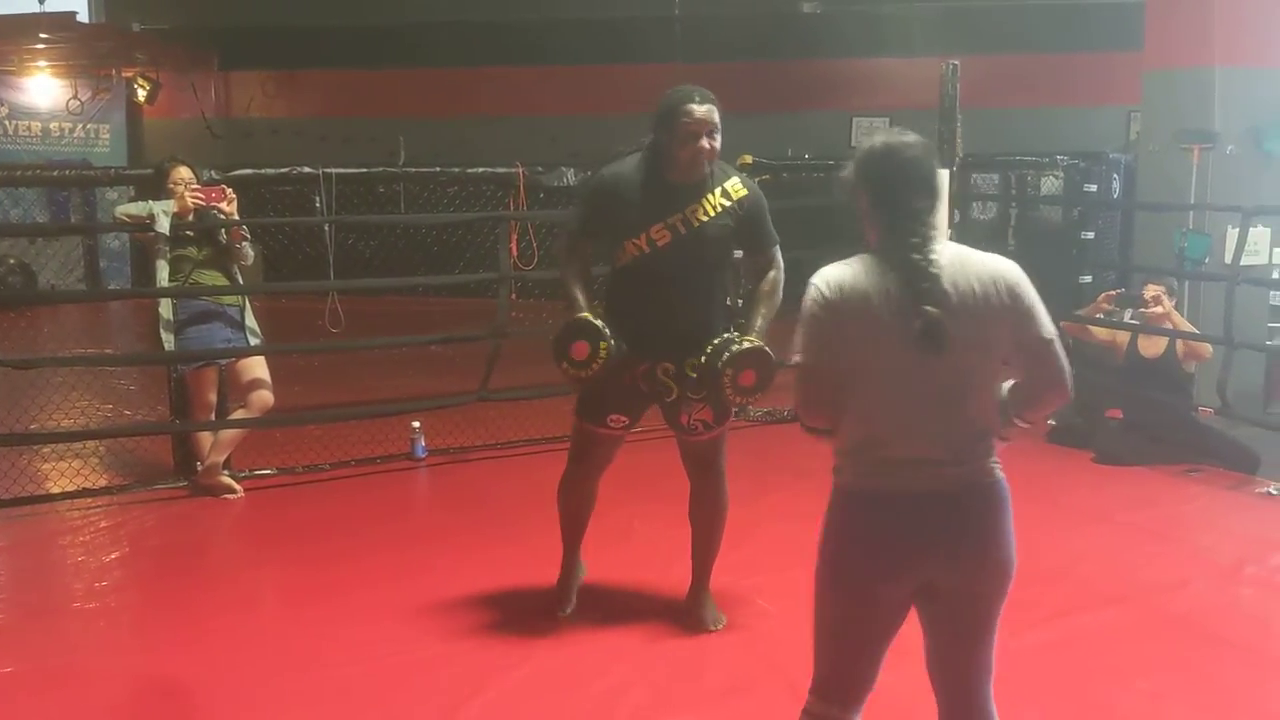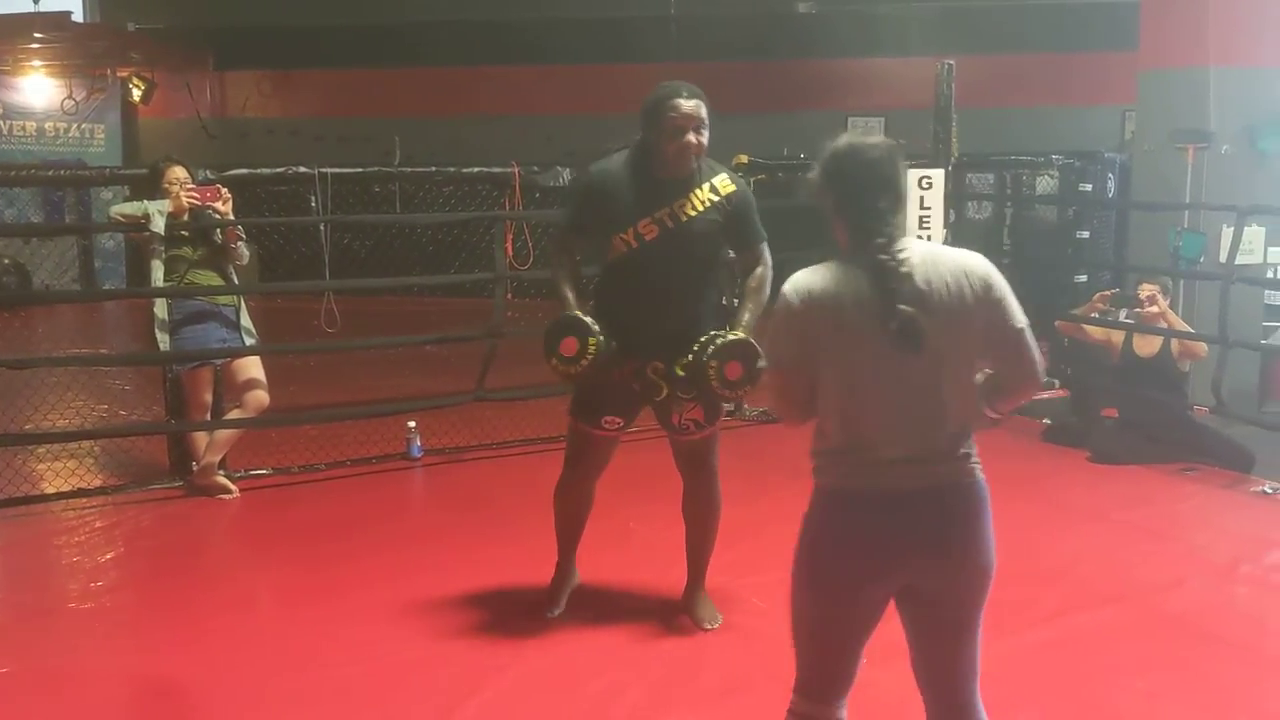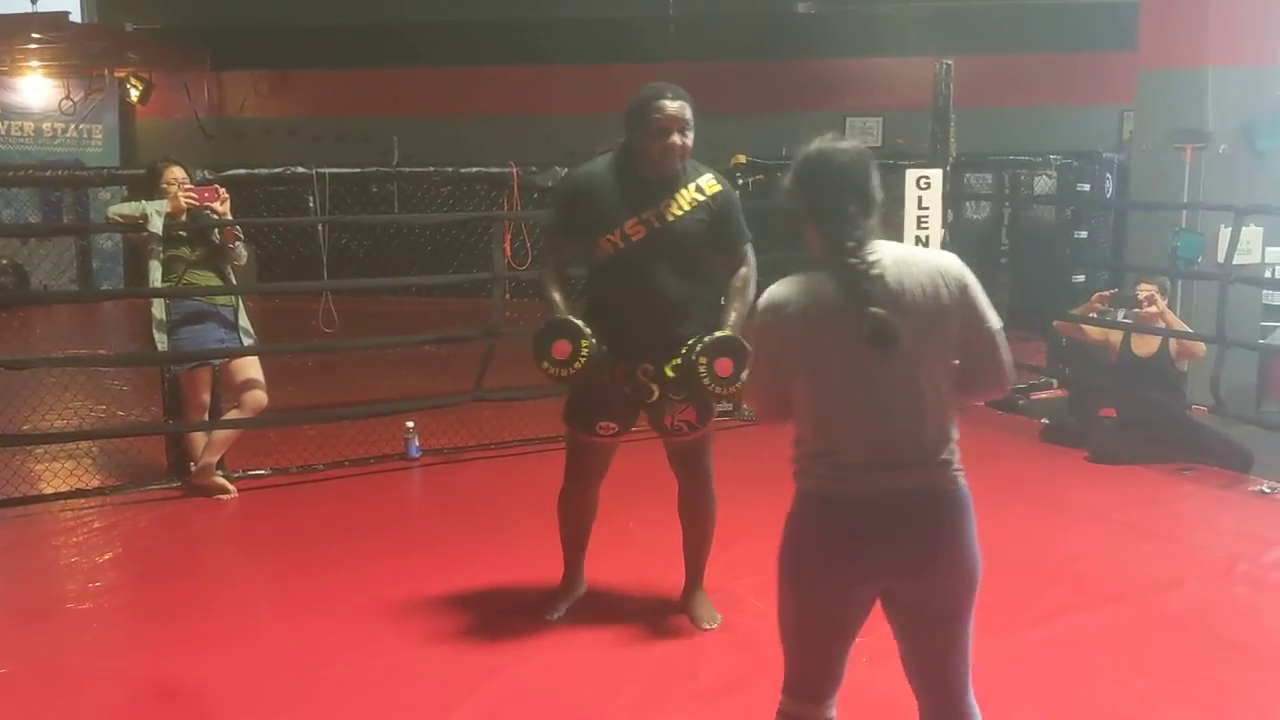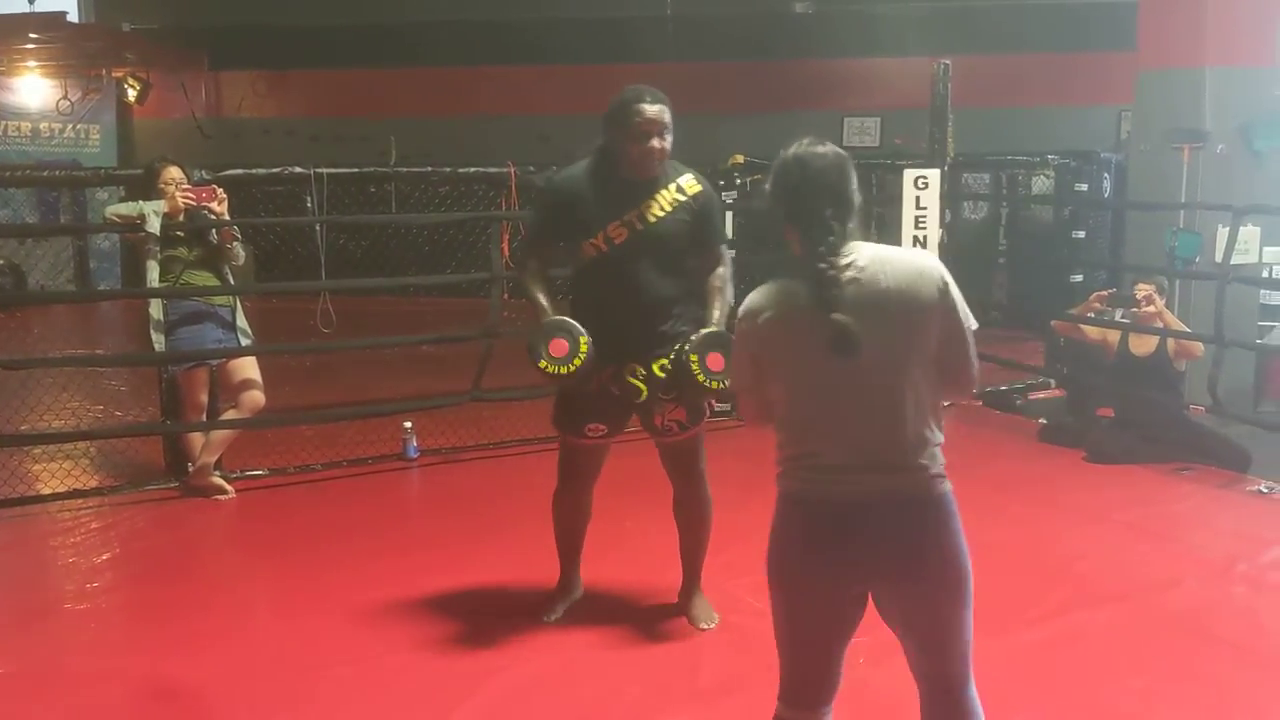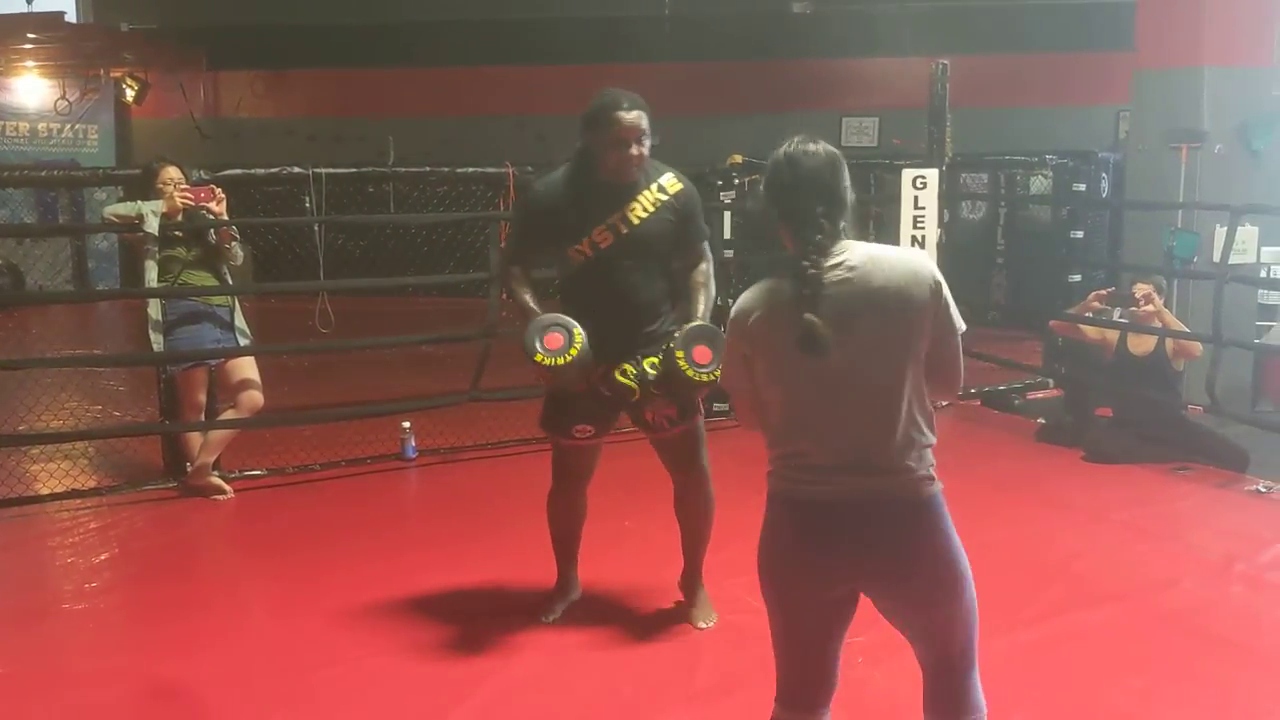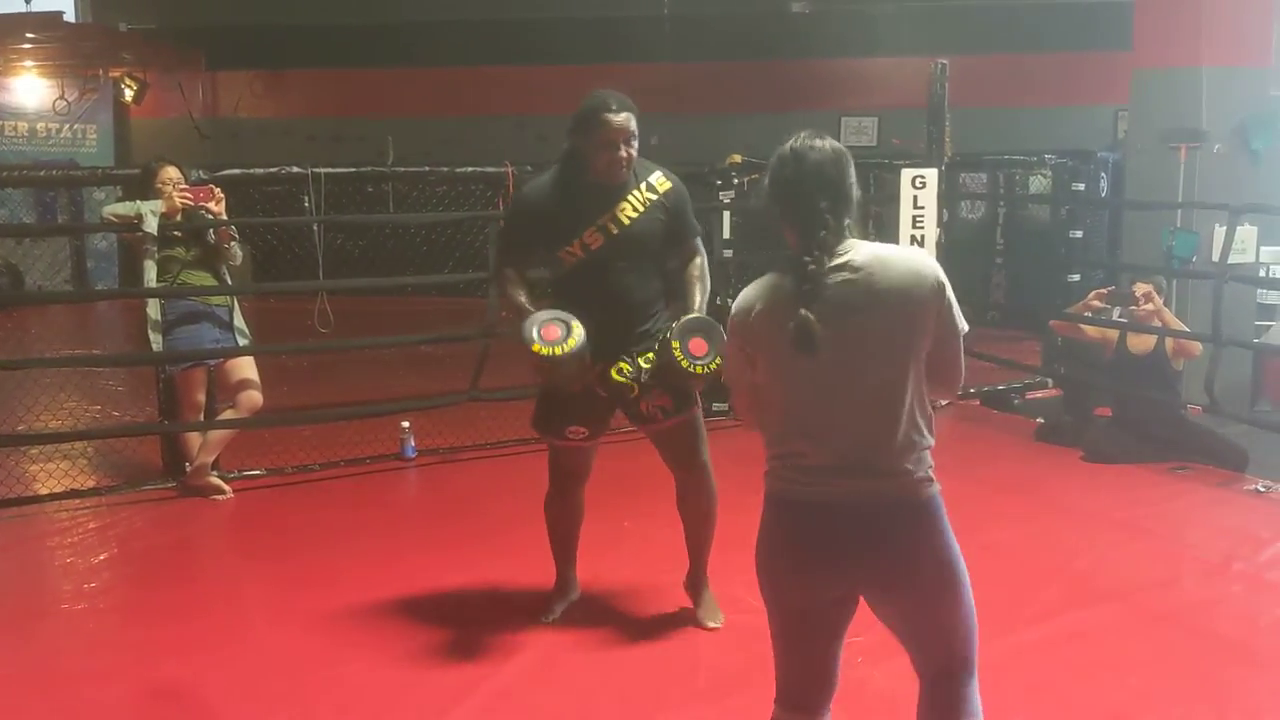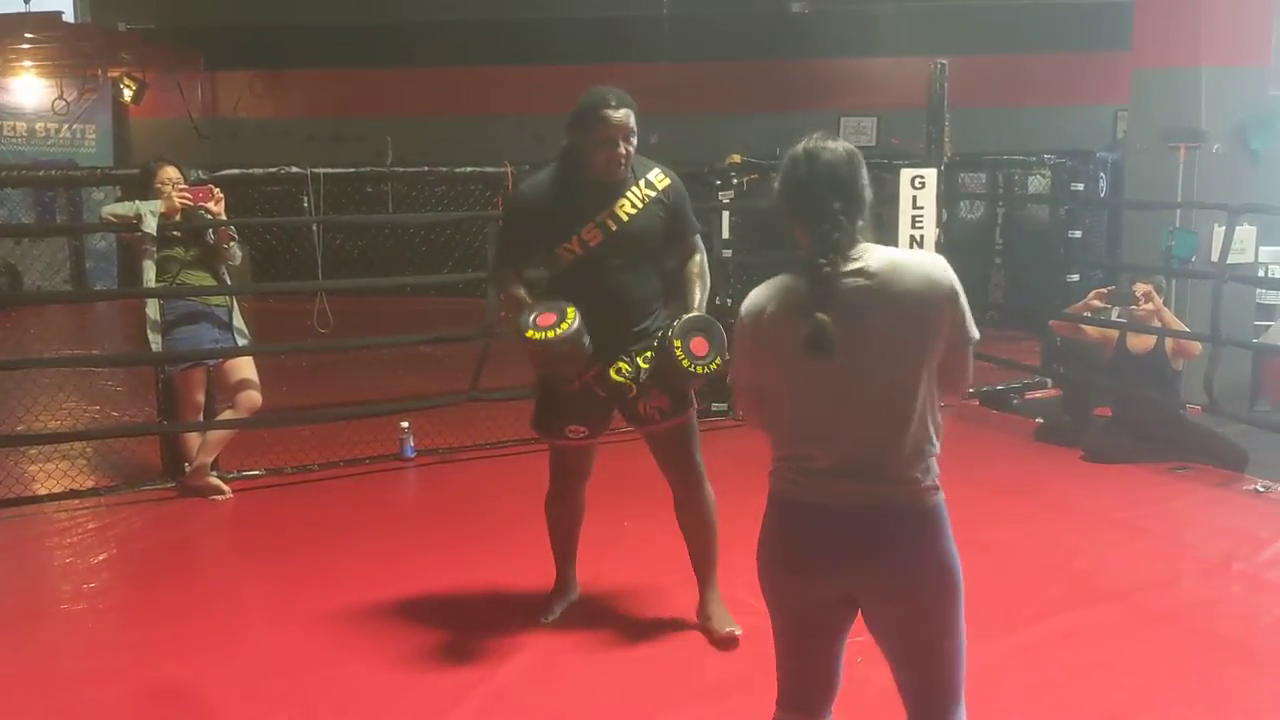
dt=0.1s
person 1, frame 1
left shoulder: (835, 288)
right shoulder: (999, 277)
left elbow: (815, 410)
right elbow: (1052, 387)
left hip: (871, 517)
right hip: (972, 514)
person 1, frame 2
left shoulder: (808, 293)
right shoulder: (972, 272)
left elbow: (791, 407)
right elbow: (1024, 377)
left hip: (850, 517)
right hip: (952, 511)
person 1, frame 3
left shoulder: (782, 304)
right shoulder: (945, 273)
left elbow: (769, 408)
right elbow: (993, 377)
left hip: (830, 522)
right hip: (934, 515)
person 1, frame 4
left shoulder: (760, 311)
right shoulder: (924, 273)
left elbow: (757, 413)
right elbow: (960, 380)
left hip: (813, 525)
right hip: (916, 516)
person 1, frame 5
left shoulder: (752, 311)
right shoulder: (917, 273)
left elbow: (752, 415)
right elbow: (947, 382)
left hip: (802, 525)
right hip: (906, 517)
right knee: (953, 669)
person 1, frame 6
left shoulder: (752, 307)
right shoulder: (919, 274)
left elbow: (752, 411)
right elbow: (948, 382)
left hip: (798, 525)
right hip: (904, 519)
person 1, frame 7
left shoulder: (762, 307)
right shoulder: (932, 277)
left elbow: (757, 412)
right elbow: (954, 385)
left hip: (800, 527)
right hip: (907, 525)
person 2, frame 1
left shoulder: (740, 193)
right shoulder: (615, 184)
left elbow: (769, 268)
right elbow: (577, 250)
left wrist: (753, 335)
right wrist: (581, 310)
left hip: (699, 356)
right hip: (623, 350)
left knee: (708, 473)
right knee: (583, 464)
left ankle: (700, 590)
right ankle: (570, 567)
person 2, frame 2
left shoulder: (728, 190)
right shoulder: (604, 181)
left elbow: (758, 264)
right elbow: (569, 249)
left wrist: (741, 331)
right wrist: (571, 307)
left hip: (691, 355)
right hip: (615, 351)
left knee: (701, 472)
right knee: (581, 466)
left ankle: (696, 588)
right ankle: (565, 571)
person 2, frame 3
left shoulder: (713, 191)
right shoulder: (589, 184)
left elbow: (741, 265)
right elbow: (557, 253)
left wrist: (727, 330)
right wrist: (559, 309)
left hip: (681, 356)
right hip: (606, 354)
left knee: (695, 473)
right knee: (582, 474)
left ankle: (694, 587)
right ankle: (572, 578)
person 2, frame 4
left shoulder: (694, 190)
right shoulder: (568, 189)
left elbow: (717, 265)
right elbow: (535, 258)
left wrist: (713, 328)
right wrist: (547, 314)
left hip: (672, 355)
right hip: (596, 358)
left knee: (690, 475)
right knee: (576, 476)
left ankle: (691, 586)
right ankle: (570, 581)
person 2, frame 5
left shoulder: (674, 189)
right shoulder: (549, 196)
left elbow: (699, 261)
right elbow: (516, 264)
left wrist: (697, 324)
right wrist: (535, 315)
left hip: (660, 353)
right hip: (584, 358)
left knee: (692, 470)
right knee: (569, 476)
left ankle: (694, 582)
right ankle: (567, 581)
person 2, frame 6
left shoulder: (664, 187)
right shoulder: (538, 199)
left elbow: (693, 257)
right elbow: (508, 269)
left wrist: (696, 318)
right wrist: (530, 315)
left hip: (654, 350)
left knee: (694, 466)
right knee: (566, 477)
left ankle: (699, 582)
right ankle: (566, 581)
person 2, frame 7
left shoulder: (662, 184)
right shoulder: (536, 197)
left elbow: (692, 255)
right elbow: (506, 267)
left wrist: (694, 316)
right wrist: (531, 308)
left hip: (653, 351)
left knee: (687, 470)
right knee: (567, 476)
left ankle: (709, 594)
right ankle: (566, 582)
person 3, frame 1
left shoulder: (212, 222)
right shoulder: (162, 227)
left elbow: (245, 258)
right elbow: (120, 213)
left wrist: (232, 218)
right wrist: (173, 208)
left hip: (235, 316)
right hip: (195, 317)
left knee: (261, 398)
right knee: (204, 405)
left ankle: (211, 468)
right ankle: (211, 471)
person 3, frame 2
left shoulder: (207, 222)
right shoulder: (157, 228)
left elbow: (240, 258)
right elbow: (116, 213)
left wrist: (228, 218)
right wrist: (168, 208)
left hip: (230, 316)
right hip: (190, 317)
left knee: (257, 398)
right knee: (200, 405)
left ankle: (206, 468)
right ankle: (207, 472)
person 3, frame 3
left shoulder: (205, 222)
right shoulder: (155, 228)
left elbow: (238, 258)
right elbow: (113, 213)
left wrist: (226, 218)
right wrist: (166, 208)
left hip: (228, 316)
right hip: (189, 317)
left knee: (255, 398)
right knee: (198, 405)
left ankle: (204, 468)
right ankle: (205, 472)
person 3, frame 4
right shoulder: (152, 227)
left elbow: (236, 258)
right elbow: (111, 213)
left wrist: (223, 218)
right wrist: (163, 208)
left hip: (226, 316)
right hip: (186, 317)
left knee: (253, 399)
right knee: (196, 406)
left ankle: (202, 469)
right ankle: (202, 473)
person 3, frame 5
left shoulder: (201, 222)
right shoulder: (151, 227)
left elbow: (235, 258)
right elbow: (109, 213)
left wrist: (222, 218)
right wrist: (161, 208)
left hip: (224, 316)
right hip: (185, 317)
left knee: (251, 398)
right knee: (194, 405)
left ankle: (200, 468)
right ankle: (200, 472)
person 3, frame 6
left shoulder: (200, 222)
right shoulder: (149, 227)
left elbow: (234, 257)
right elbow: (108, 213)
left wrist: (221, 218)
right wrist: (161, 208)
left hip: (224, 316)
right hip: (184, 317)
left knee: (250, 398)
right knee: (193, 405)
left ankle: (199, 469)
right ankle: (200, 472)
person 3, frame 7
left shoulder: (199, 222)
right shoulder: (149, 227)
left elbow: (233, 258)
right elbow: (107, 213)
left wrist: (220, 218)
right wrist: (160, 208)
left hip: (223, 316)
right hip: (183, 317)
left knee: (250, 399)
right knee: (192, 405)
left ankle: (199, 469)
right ankle: (199, 472)
person 4, frame 1
left shoulder: (1181, 340)
right shoulder: (1123, 335)
left elbow: (1205, 353)
right elbow: (1069, 327)
left wrist: (1170, 313)
right wrist: (1096, 308)
left hip: (1182, 428)
right hip: (1135, 428)
left knee: (1247, 460)
right knee: (1104, 444)
right ankle: (1190, 458)
person 4, frame 2
left shoulder: (1176, 340)
right shoulder: (1118, 335)
left elbow: (1200, 352)
right elbow: (1064, 325)
left wrist: (1165, 312)
right wrist: (1091, 307)
left hip: (1177, 427)
right hip: (1132, 428)
left knee: (1241, 459)
right knee: (1100, 443)
right ankle: (1185, 458)
person 4, frame 3
left shoulder: (1174, 339)
right shoulder: (1116, 334)
left elbow: (1199, 352)
right elbow: (1062, 326)
left wrist: (1164, 312)
right wrist: (1090, 307)
left hip: (1175, 427)
right hip: (1130, 427)
left knee: (1240, 458)
right knee: (1098, 443)
right ankle: (1182, 457)
person 4, frame 4
left shoulder: (1172, 339)
right shoulder: (1114, 334)
left elbow: (1197, 351)
right elbow: (1059, 325)
left wrist: (1162, 312)
right wrist: (1087, 307)
left hip: (1173, 426)
right hip: (1127, 427)
left knee: (1238, 458)
right knee: (1096, 442)
right ankle: (1180, 456)
person 4, frame 5
left shoulder: (1170, 339)
right shoulder: (1112, 334)
left elbow: (1195, 351)
right elbow: (1058, 325)
left wrist: (1161, 311)
right wrist: (1086, 306)
left hip: (1171, 426)
right hip: (1126, 426)
left knee: (1236, 457)
right knee: (1094, 442)
right ankle: (1178, 456)
person 4, frame 6
left shoulder: (1170, 338)
right shoulder: (1112, 333)
left elbow: (1195, 350)
right elbow: (1057, 324)
left wrist: (1161, 310)
right wrist: (1086, 305)
left hip: (1170, 425)
right hip: (1125, 426)
left knee: (1236, 457)
right knee: (1093, 442)
right ankle: (1177, 456)
person 4, frame 7
left shoulder: (1169, 338)
right shoulder: (1112, 333)
left elbow: (1194, 350)
right elbow: (1057, 325)
left wrist: (1160, 310)
right wrist: (1086, 305)
left hip: (1170, 425)
right hip: (1125, 426)
left knee: (1235, 457)
right knee: (1093, 442)
right ankle: (1176, 456)
